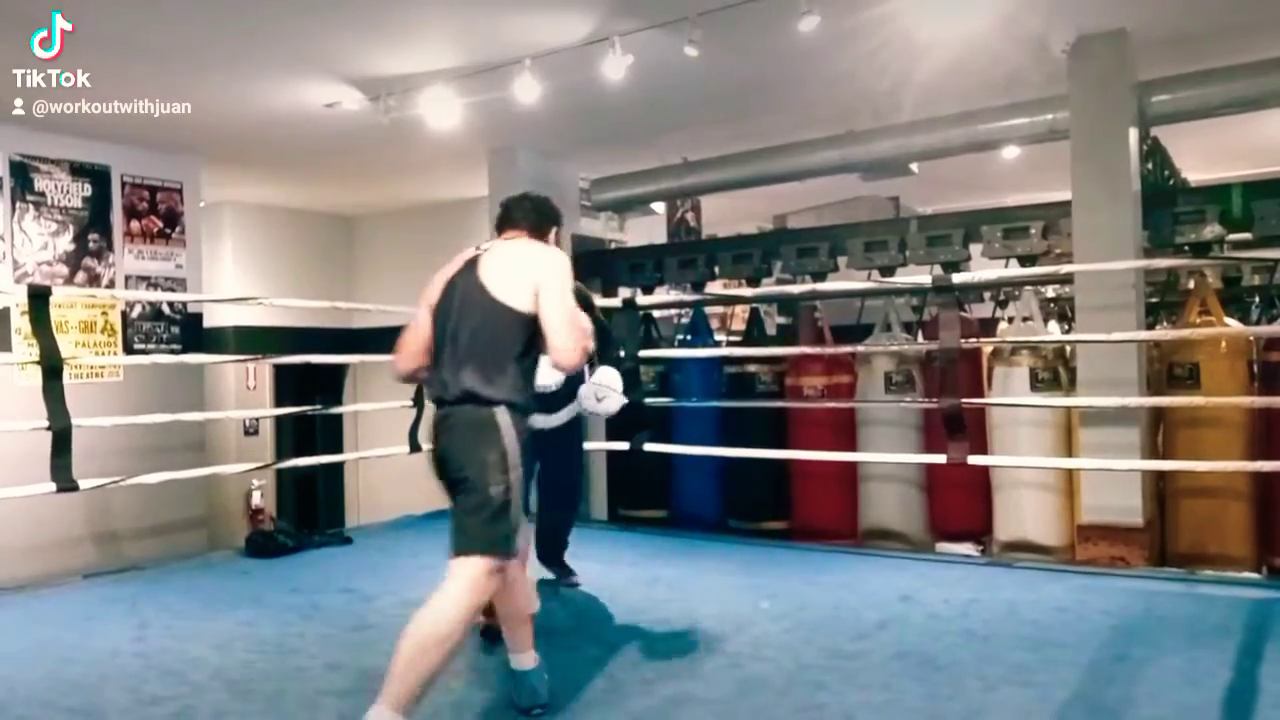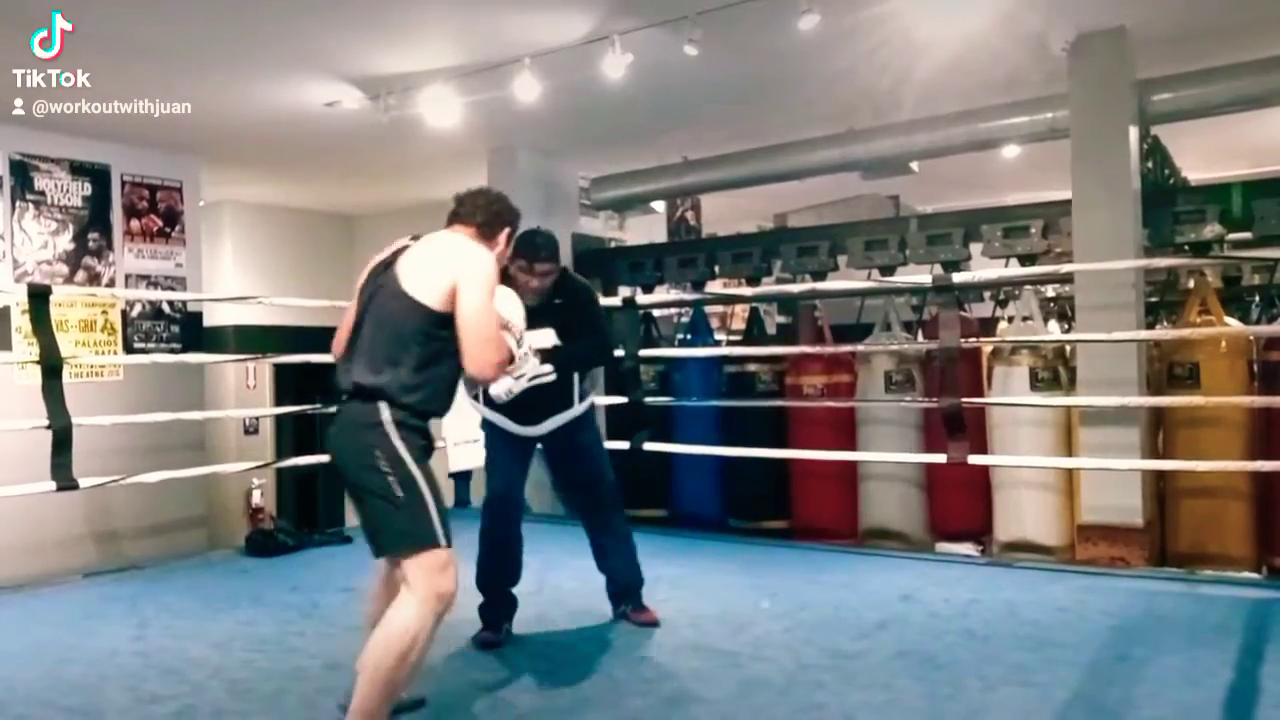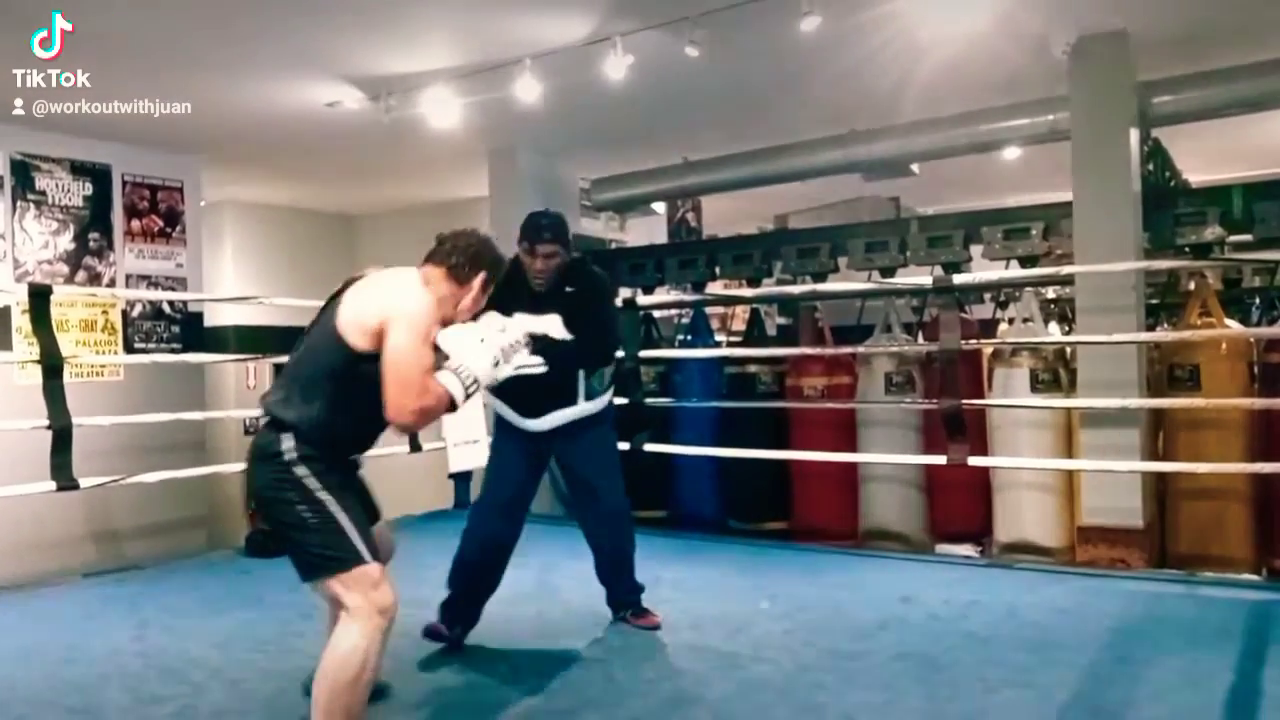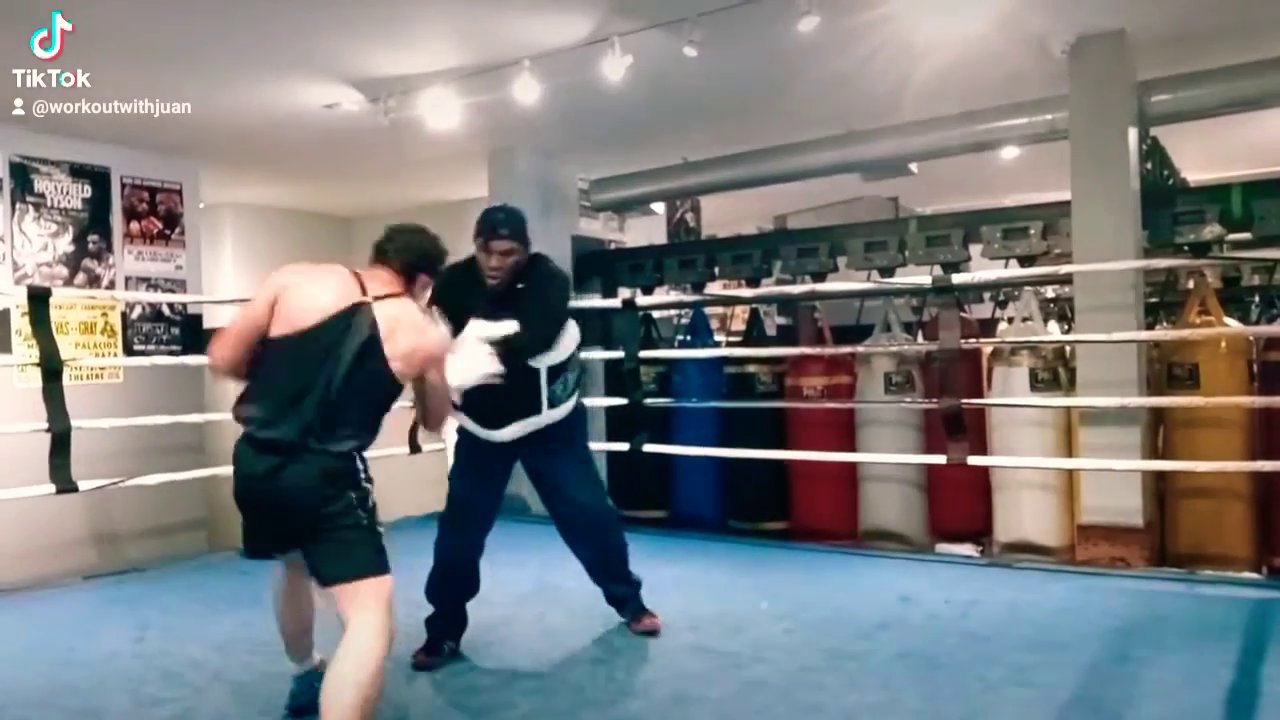
dt=0.4s
person 1, frame 1
left shoulder: (450, 272)
right shoulder: (545, 259)
left elbow: (407, 364)
right elbow: (567, 357)
right wrist: (583, 330)
left hip: (448, 423)
right hip: (490, 423)
left knee: (511, 548)
right knee: (473, 578)
left ankle: (527, 676)
person 1, frame 2
left shoulder: (392, 256)
right shoulder: (473, 259)
left elbow: (342, 349)
right elbow: (484, 364)
right wrist: (510, 336)
left hip: (358, 424)
right hip: (386, 428)
left knee: (403, 562)
right knee: (432, 584)
person 1, frame 3
left shoulder: (375, 285)
right shoulder: (412, 298)
right elbow: (407, 410)
right wrist: (466, 373)
left hip: (307, 452)
right hip: (295, 461)
left knee: (374, 550)
right knee: (370, 604)
person 1, frame 4
left shoulder: (295, 280)
right shoulder: (420, 335)
left elbow: (224, 358)
right elbow: (435, 417)
left hip: (254, 464)
right hip: (322, 479)
left knee: (296, 560)
right knee: (371, 618)
left ankle: (307, 676)
person 2, frame 1
left shoulder: (576, 296)
left elbow: (603, 340)
left wrist: (605, 373)
left hip: (563, 416)
left knee: (566, 492)
left ankle: (552, 555)
person 2, frame 2
left shoulder: (575, 293)
left elbow: (602, 347)
left wrist: (545, 361)
left hip: (569, 414)
right hip: (505, 420)
left knee: (601, 499)
right knee: (501, 508)
left ankle: (626, 597)
right ankle: (496, 614)
person 2, frame 3
left shoulder: (590, 284)
right shoulder: (499, 282)
left elbow: (603, 347)
left wrist: (538, 350)
left hip: (582, 419)
right hip: (517, 420)
left knee: (607, 509)
right knee: (493, 514)
left ankle: (625, 600)
right ankle: (457, 613)
person 2, frame 4
left shoulder: (546, 279)
right shoulder: (456, 280)
left elbow: (538, 335)
left hip: (549, 425)
right hip: (481, 429)
left knee: (590, 513)
right knee: (459, 526)
left ankle: (628, 599)
right ankle: (444, 631)
